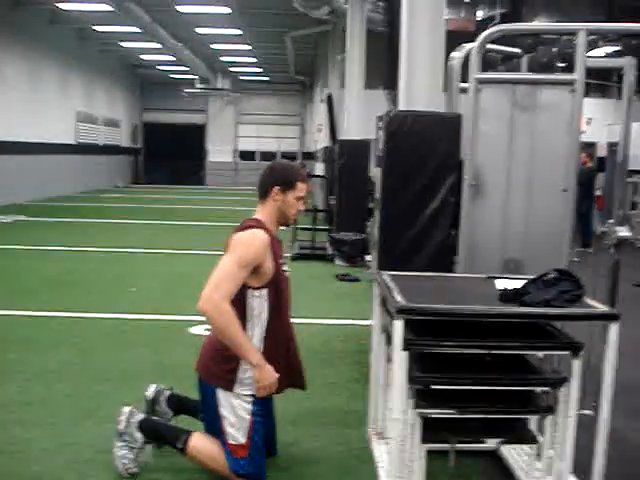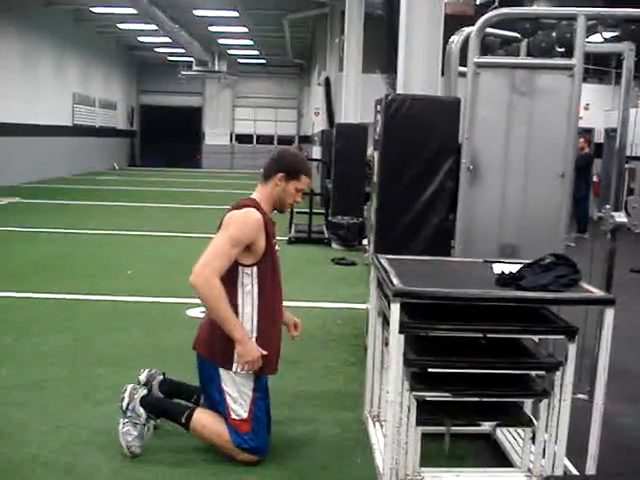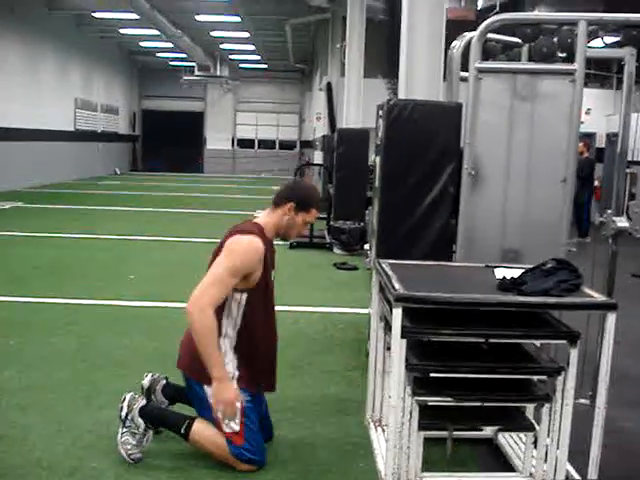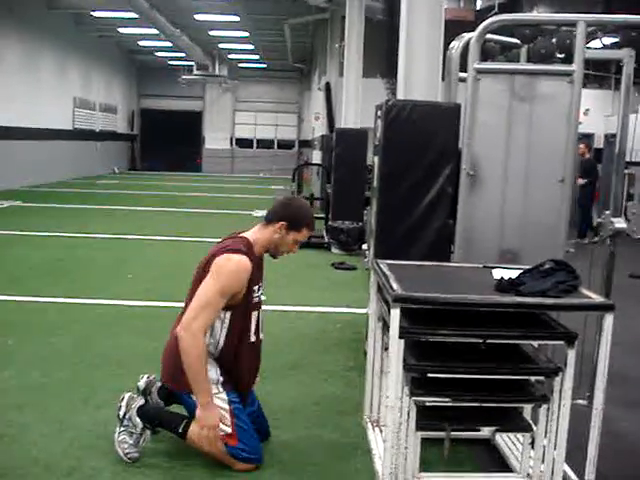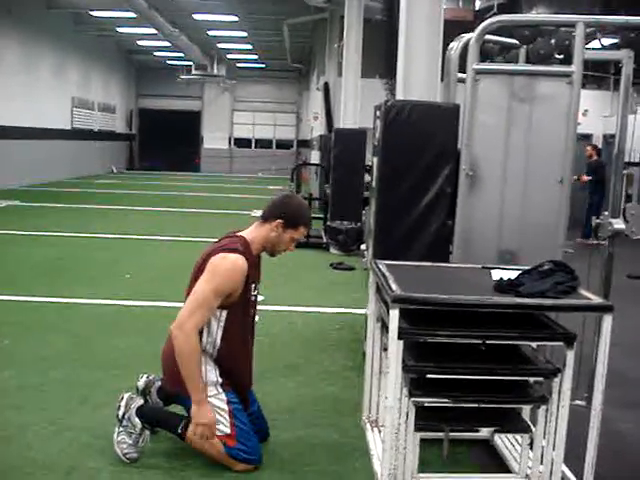
dt=0.4s
person 1, frame 1
left shoulder: (267, 238)
right shoulder: (254, 238)
right elbow: (211, 303)
right wrist: (258, 364)
left hip: (245, 367)
right hip: (234, 371)
left knee: (266, 448)
left ankle: (170, 402)
right ankle: (145, 427)
person 1, frame 2
left shoulder: (259, 217)
right shoulder: (248, 217)
right elbow: (202, 278)
left wrist: (281, 315)
right wrist: (242, 339)
left hip: (238, 344)
right hip: (230, 348)
left knee: (258, 426)
right knee: (251, 449)
left ankle: (162, 387)
right ankle: (149, 403)
person 1, frame 3
left shoulder: (260, 239)
right shoulder: (249, 244)
right elbow: (198, 306)
right wrist: (220, 380)
left hip: (233, 356)
right hip: (214, 360)
left knee: (262, 432)
right knee: (249, 458)
left ankle: (165, 391)
right ankle: (148, 413)
person 1, frame 4
left shoulder: (249, 252)
right shoulder: (237, 262)
right elbow: (188, 330)
left wrist: (247, 369)
right wrist: (205, 404)
left hip: (221, 362)
right hip: (199, 367)
left knee: (260, 432)
right knee: (247, 457)
left ankle: (161, 393)
right ankle: (145, 413)
person 1, frame 5
left shoulder: (246, 251)
right shoulder: (233, 262)
right elbow: (182, 329)
left wrist: (242, 364)
right wrist: (200, 401)
left hip: (220, 363)
right hip: (200, 368)
left knee: (259, 432)
right knee: (246, 458)
left ankle: (161, 392)
right ankle: (143, 413)
